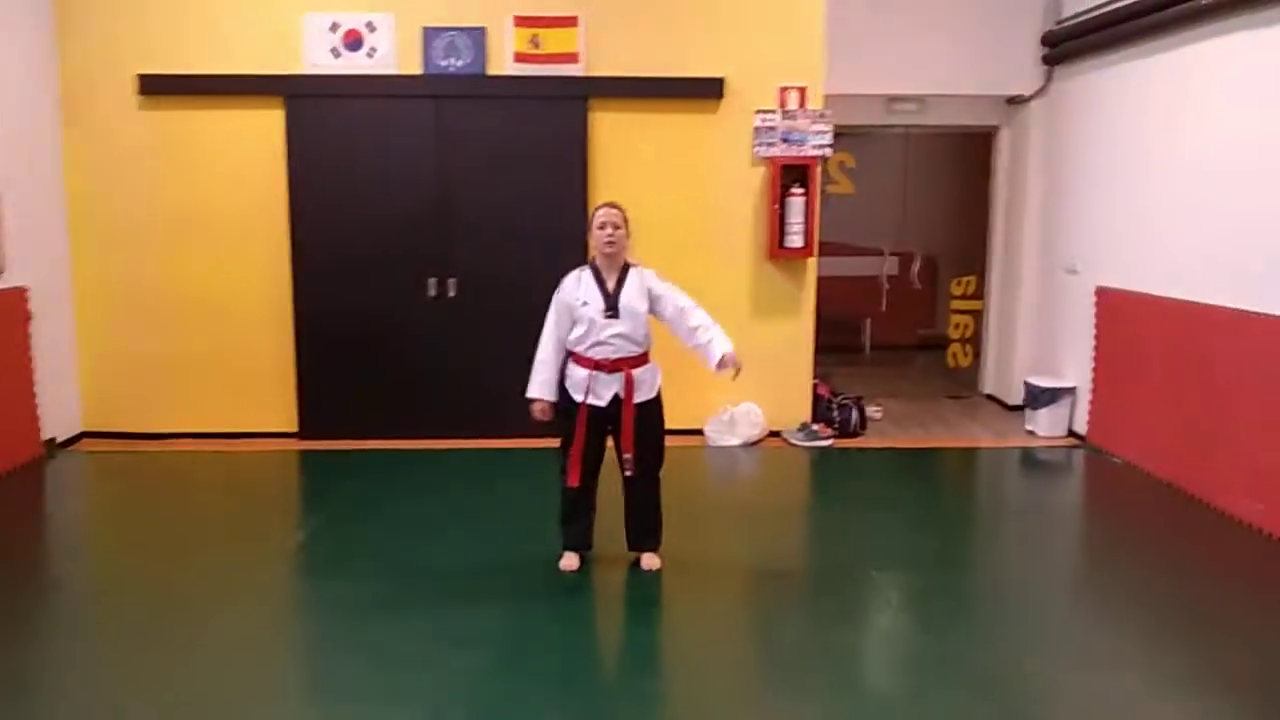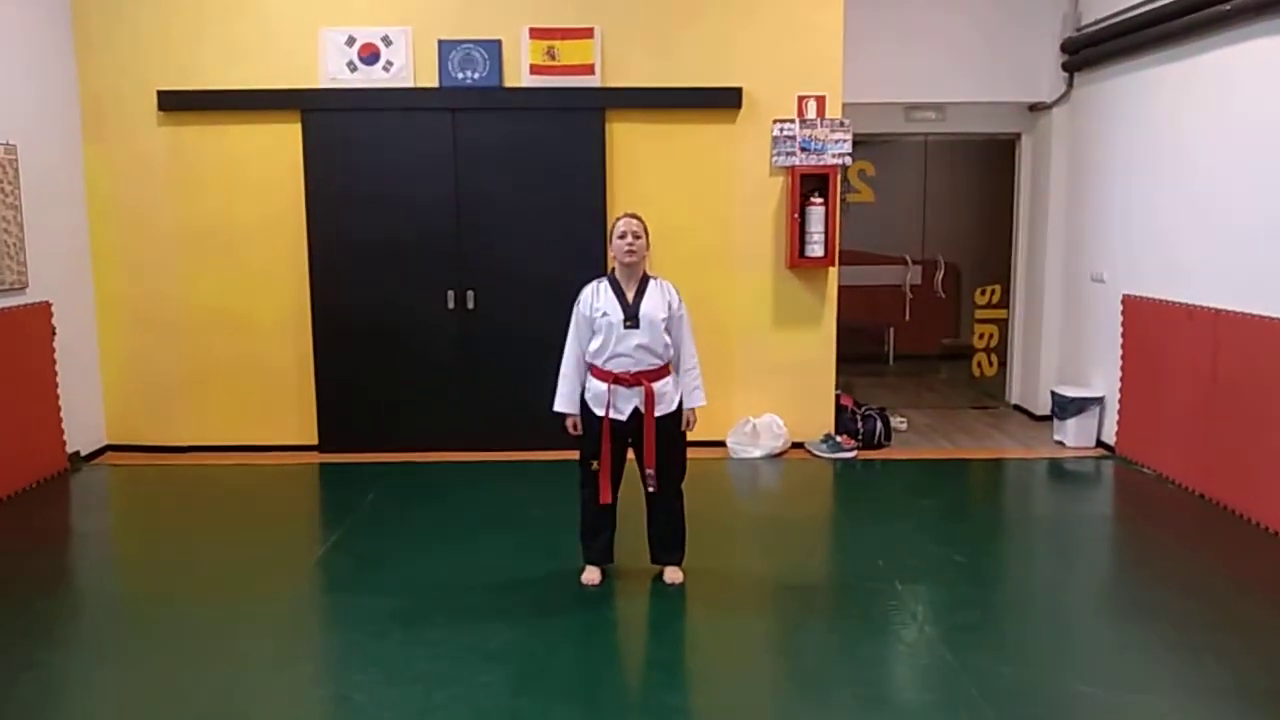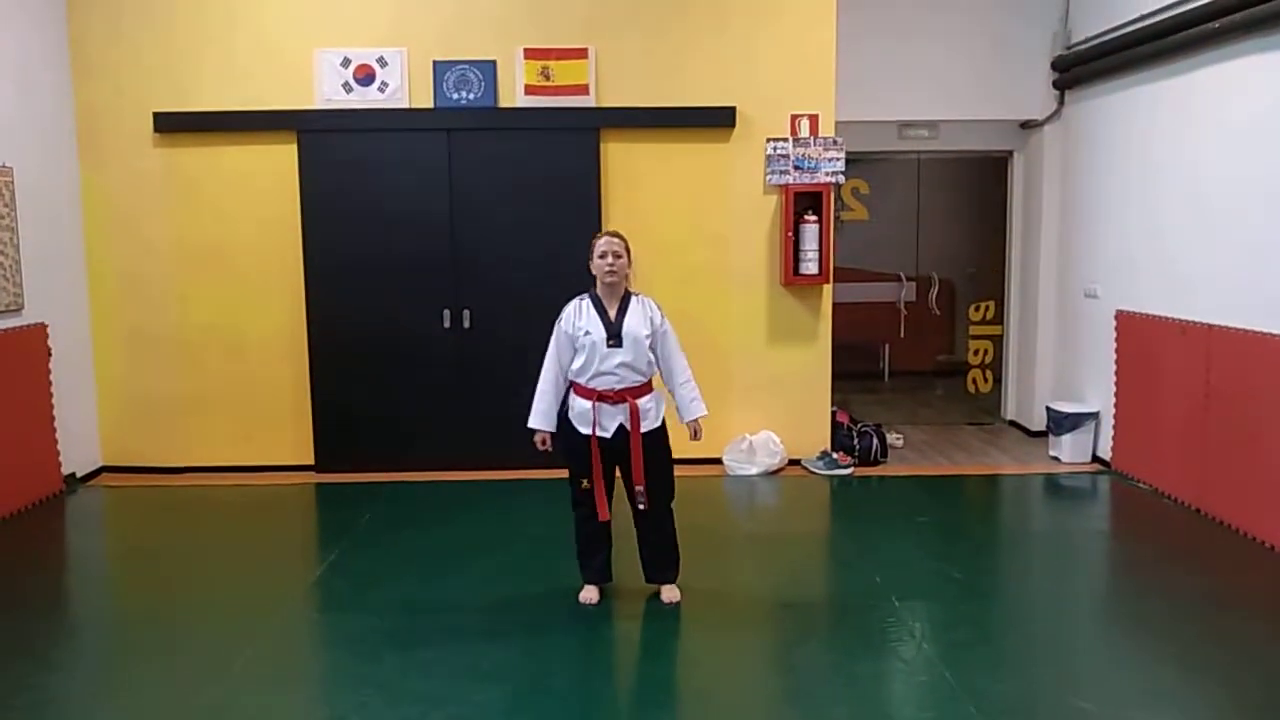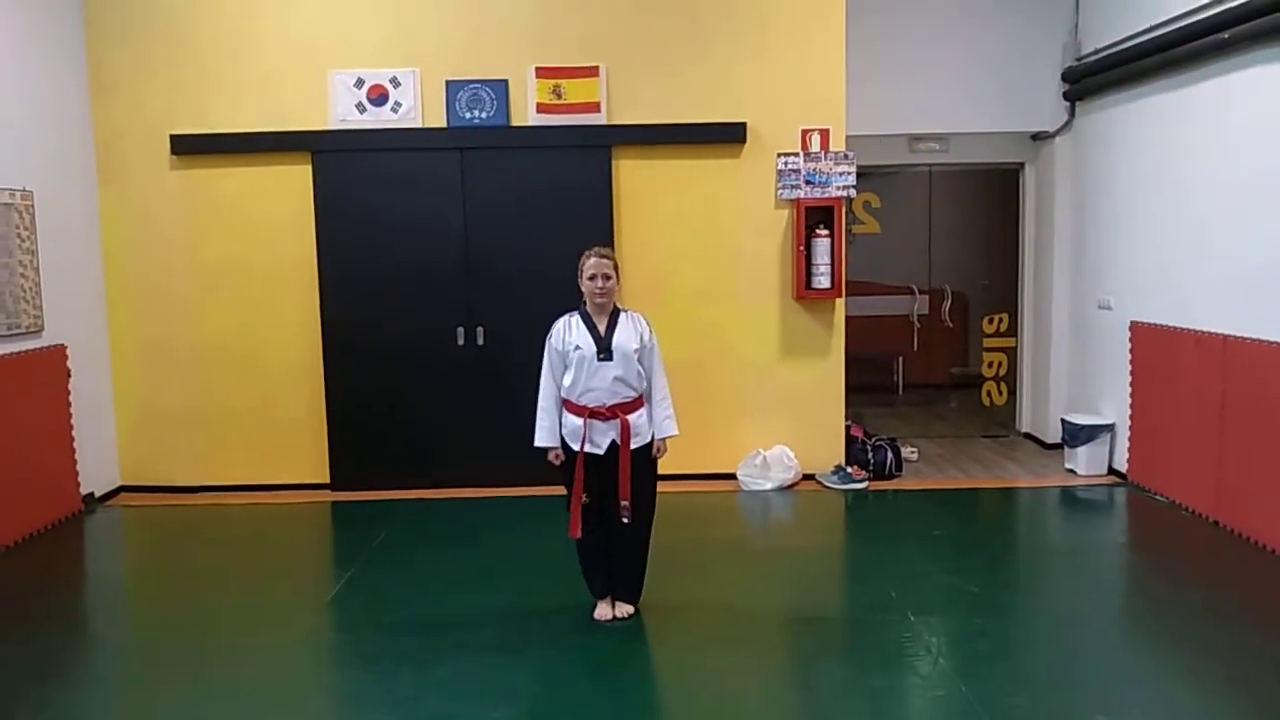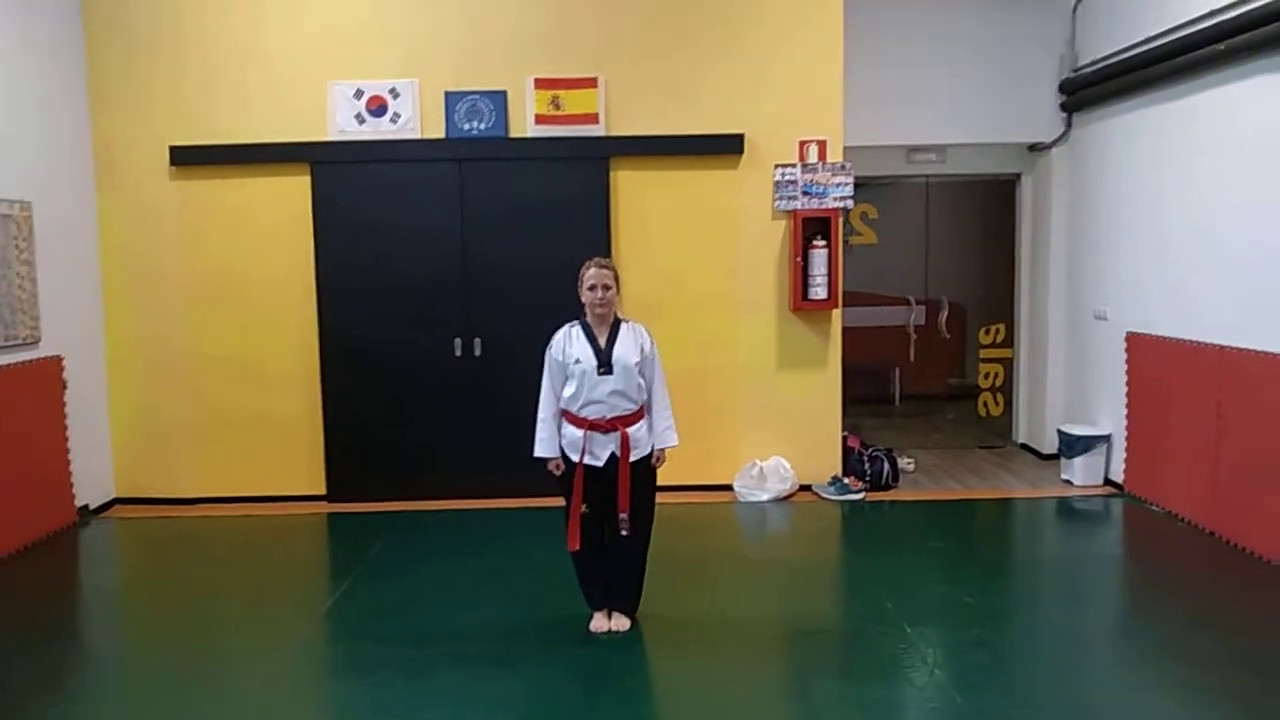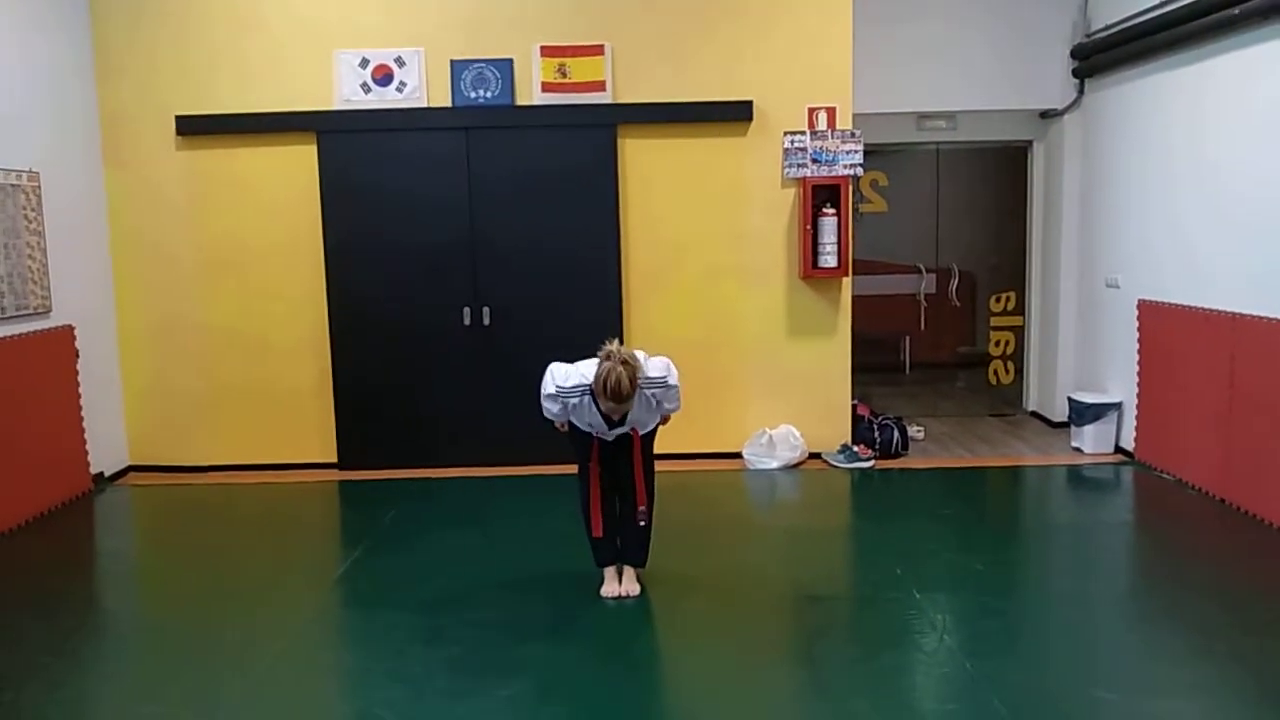
dt=0.7s
person 1, frame 1
left shoulder: (646, 281)
right shoulder: (573, 284)
left elbow: (685, 314)
right elbow: (552, 340)
left wrist: (721, 349)
right wrist: (542, 392)
left hip: (636, 387)
right hip: (585, 387)
left knee: (642, 470)
right knee: (579, 469)
left ankle: (646, 545)
right ankle: (574, 545)
person 1, frame 2
left shoulder: (666, 293)
right shoulder: (592, 294)
left elbow: (684, 351)
right elbow: (575, 353)
left wrist: (691, 401)
right wrist: (569, 406)
left hip: (657, 399)
right hip: (605, 400)
left knee: (664, 483)
right knee: (598, 483)
left ankle: (669, 560)
right ankle: (594, 560)
person 1, frame 3
left shoulder: (648, 310)
right shoulder: (574, 313)
left elbow: (674, 364)
right elbow: (554, 370)
left wrist: (691, 411)
right wrist: (543, 423)
left hip: (640, 416)
right hip: (588, 418)
left knee: (652, 500)
right knee: (590, 503)
left ankle: (664, 576)
right ankle: (593, 578)
person 1, frame 4
left shoulder: (637, 325)
right shoulder: (564, 329)
left elbow: (656, 382)
right elbow: (550, 389)
left wrist: (661, 431)
right wrist: (551, 440)
left hip: (632, 434)
right hip: (582, 436)
left knee: (632, 517)
right knee: (588, 518)
left ankle: (626, 593)
right ankle: (602, 594)
person 1, frame 5
left shoulder: (638, 336)
right shoulder: (564, 340)
left elbow: (657, 392)
right elbow: (550, 399)
left wrist: (661, 442)
right wrist: (550, 451)
left hip: (631, 445)
right hip: (581, 447)
left knee: (629, 528)
right knee: (585, 529)
left ankle: (622, 606)
right ankle: (599, 606)
person 1, frame 6
left shoulder: (653, 380)
right shoulder: (572, 385)
left elbow: (669, 369)
right elbow: (550, 376)
left wrist: (667, 409)
right wrist: (557, 416)
right hip: (587, 428)
left knee: (636, 487)
right knee: (596, 489)
left ankle: (630, 567)
right ankle: (609, 568)
